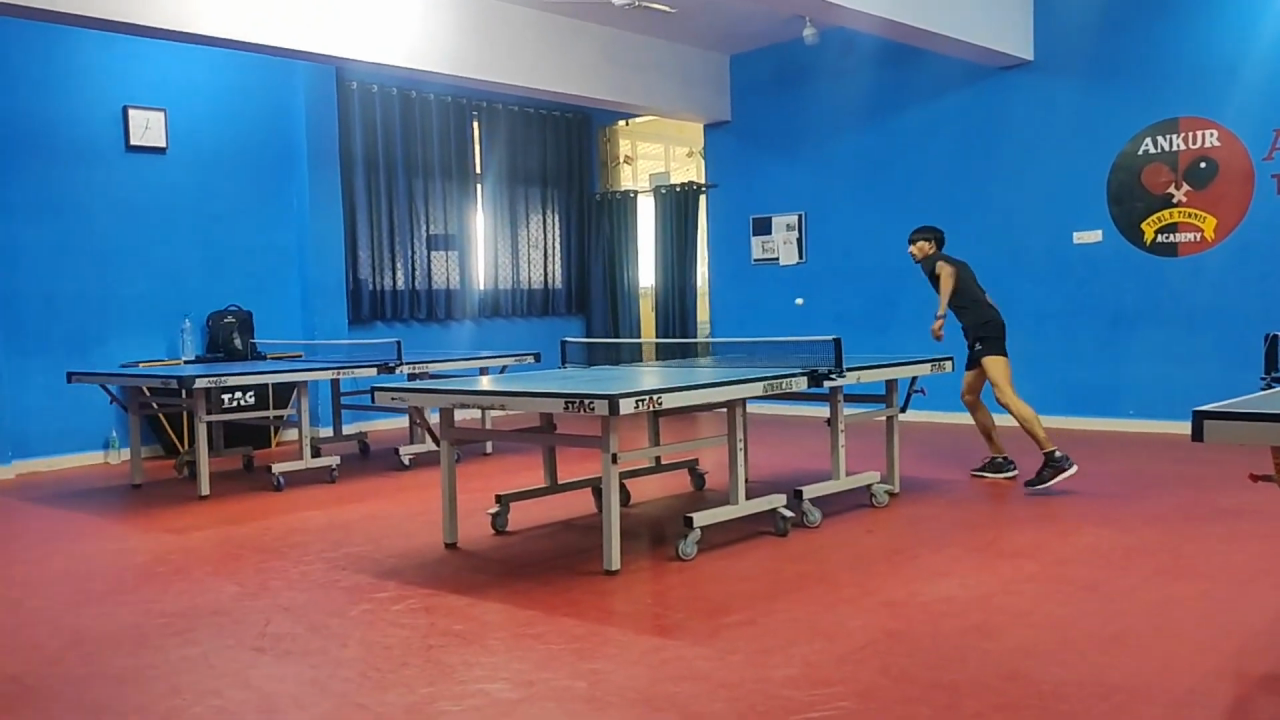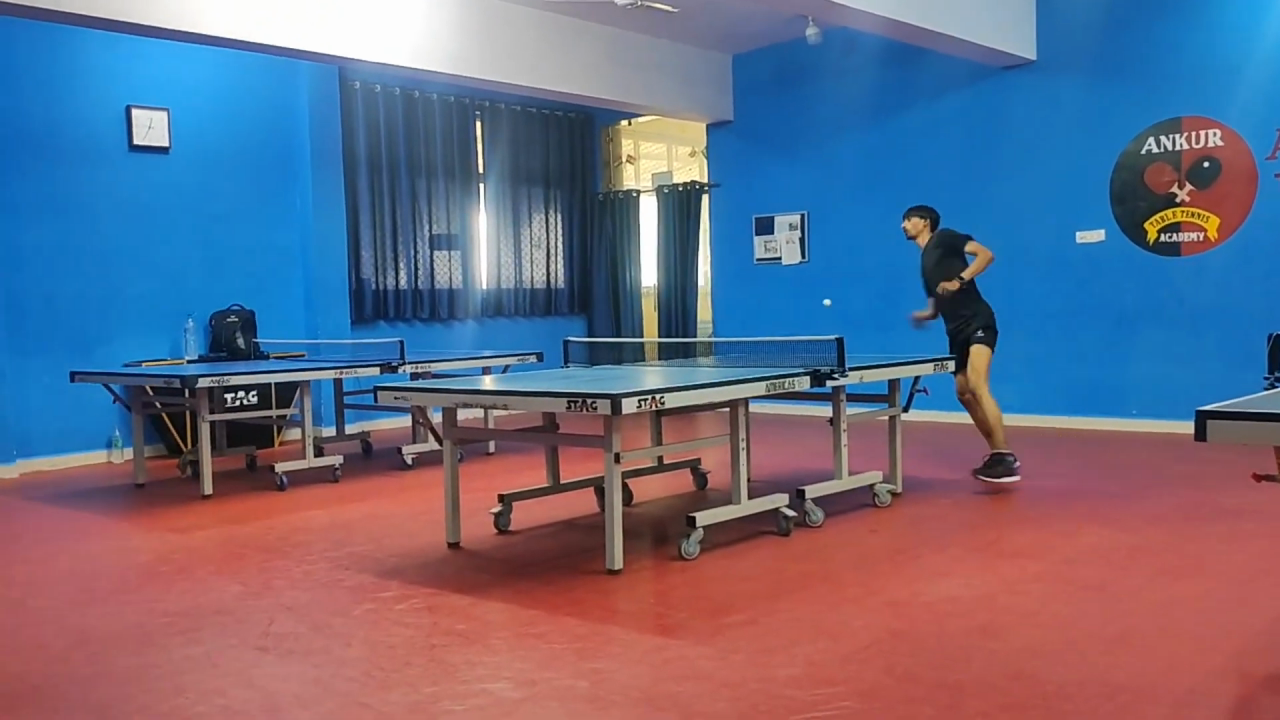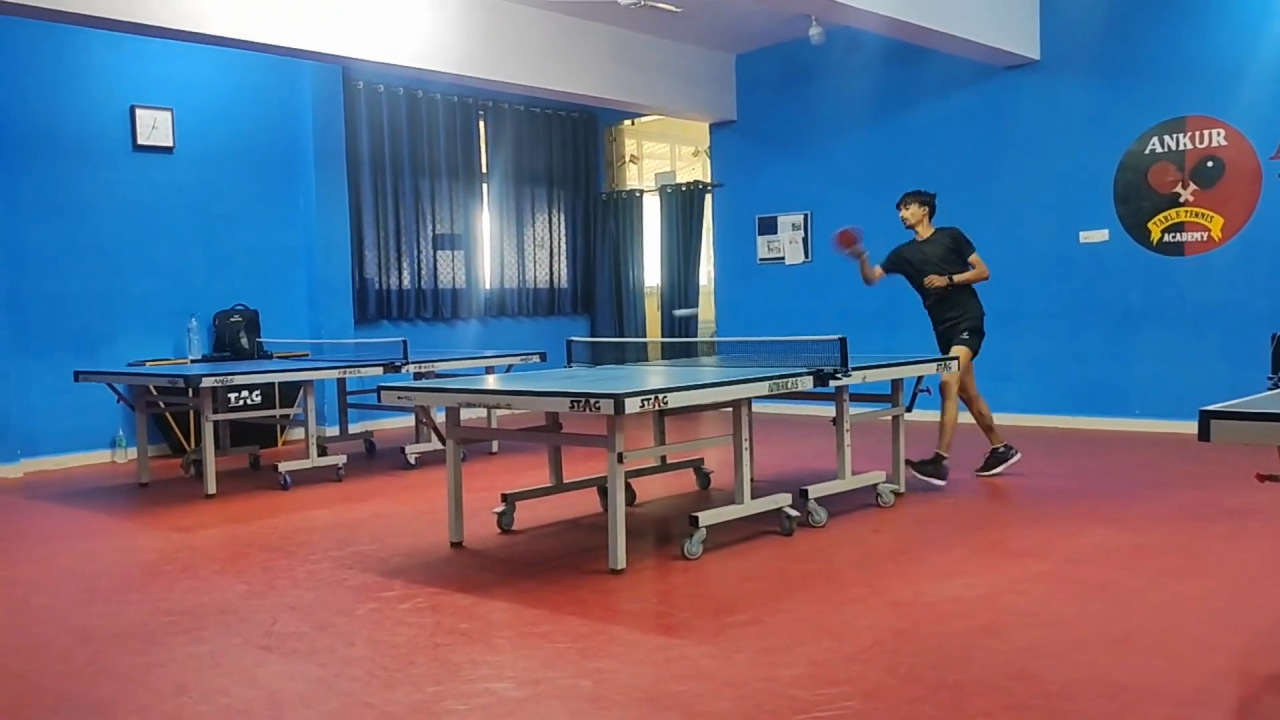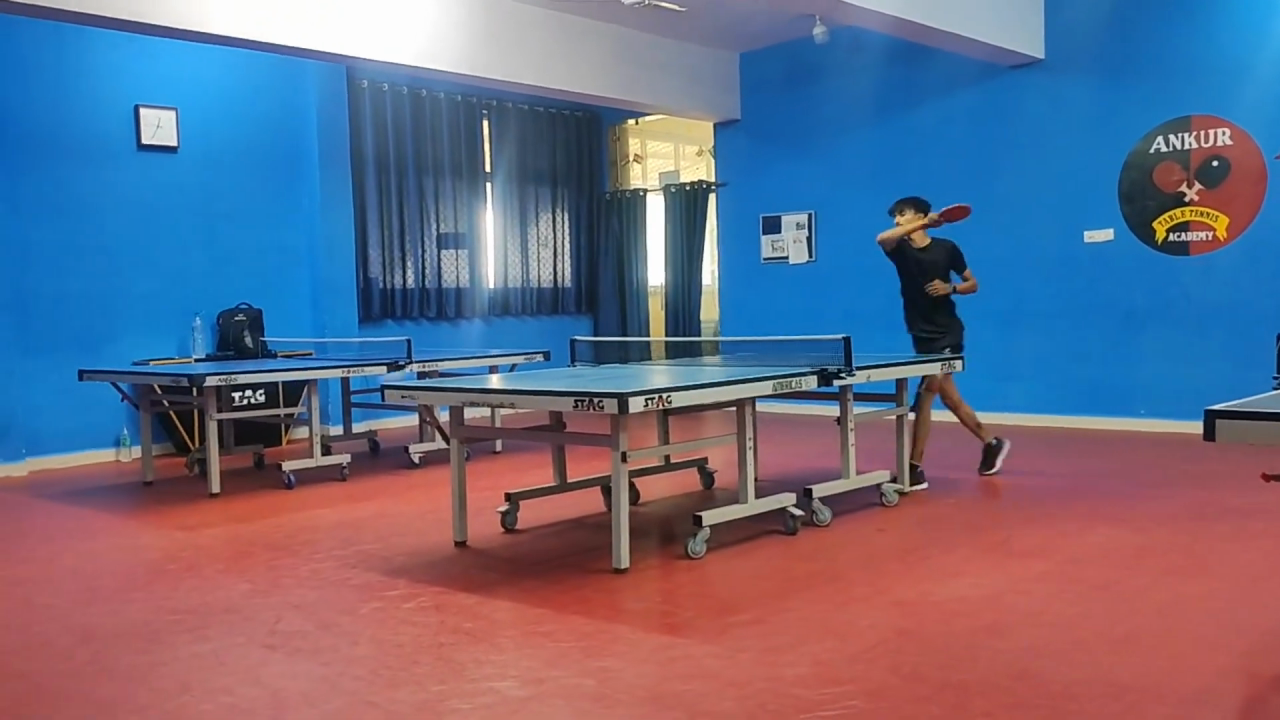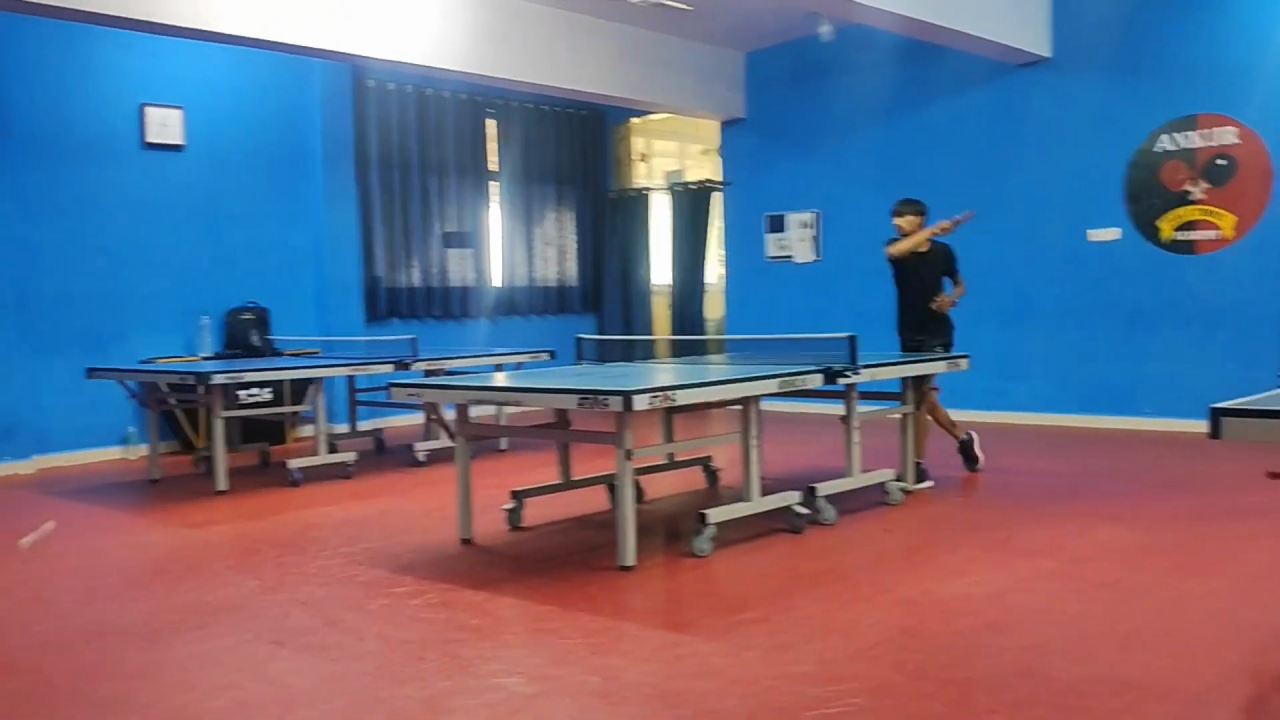
dt=0.1s
person 1, frame 1
left shoulder: (933, 262)
right shoulder: (950, 264)
left elbow: (947, 271)
left wrist: (940, 315)
left hip: (985, 332)
right hip: (981, 335)
left knee: (1005, 396)
right knee: (969, 395)
left ankle: (1055, 458)
right ankle: (1000, 458)
person 1, frame 2
left shoulder: (944, 237)
right shoulder: (925, 259)
left elbow: (986, 255)
right elbow: (935, 308)
left wrist: (959, 280)
right wrist: (924, 315)
left hip: (977, 322)
right hip: (957, 328)
left knee: (976, 385)
right knee: (965, 394)
left ankle: (1003, 457)
right ankle: (1000, 456)
person 1, frame 3
left shoulder: (951, 236)
right shoulder: (903, 252)
left elbow: (983, 272)
right elbow: (872, 279)
left wrist: (949, 279)
right wrist: (861, 258)
left hip: (967, 320)
right hip: (943, 327)
left knee: (949, 382)
right knee: (968, 391)
left ankle: (941, 460)
right ankle: (1002, 450)
person 1, frame 4
left shoulder: (947, 248)
right shoulder: (898, 248)
left elbow: (972, 284)
right elbow: (882, 238)
left wrist: (951, 288)
right wrist: (920, 223)
left hip: (945, 333)
right hip: (920, 334)
left knee: (925, 393)
right knee: (948, 397)
left ankle: (914, 467)
right ankle: (991, 443)
person 1, frame 5
left shoulder: (944, 252)
right shoulder: (897, 246)
left elbow: (959, 284)
right elbow: (892, 252)
left wrist: (951, 299)
right wrist: (936, 231)
left hip: (938, 334)
right hip: (910, 335)
left knee: (918, 396)
right knee: (923, 398)
left ankle: (919, 466)
right ankle: (963, 438)
